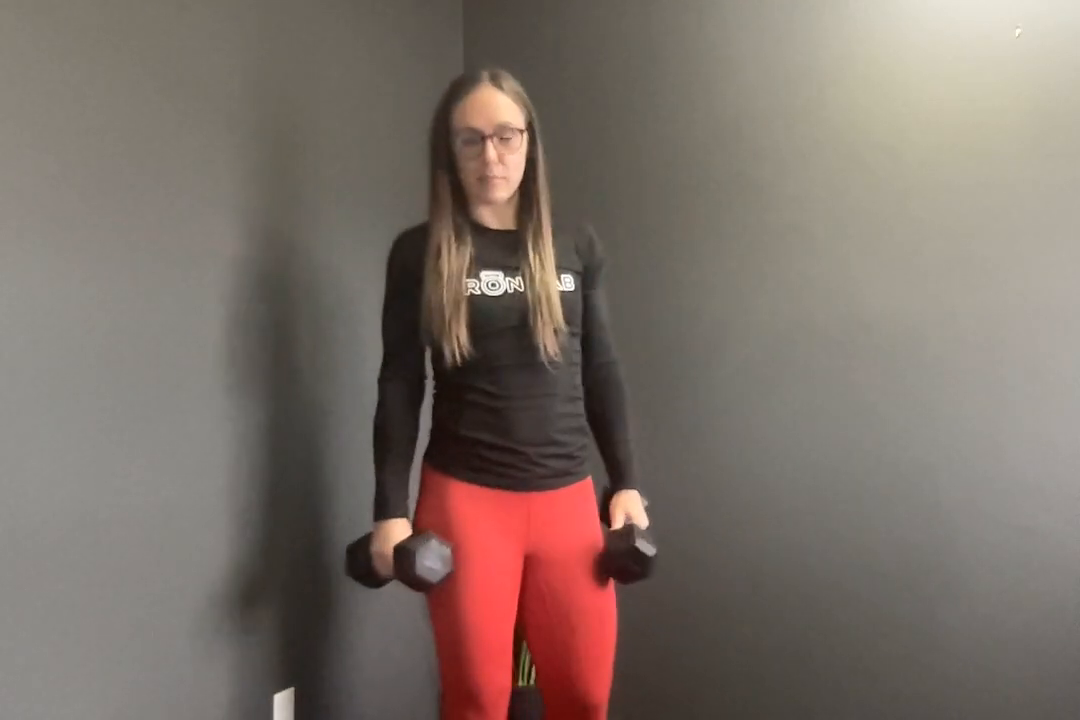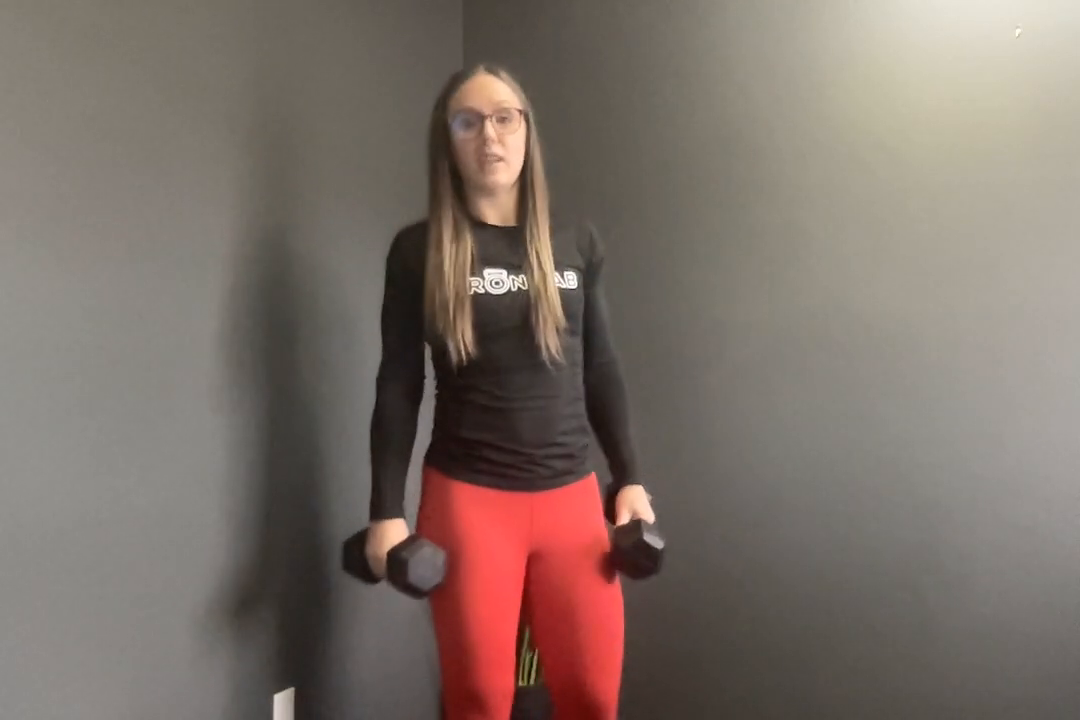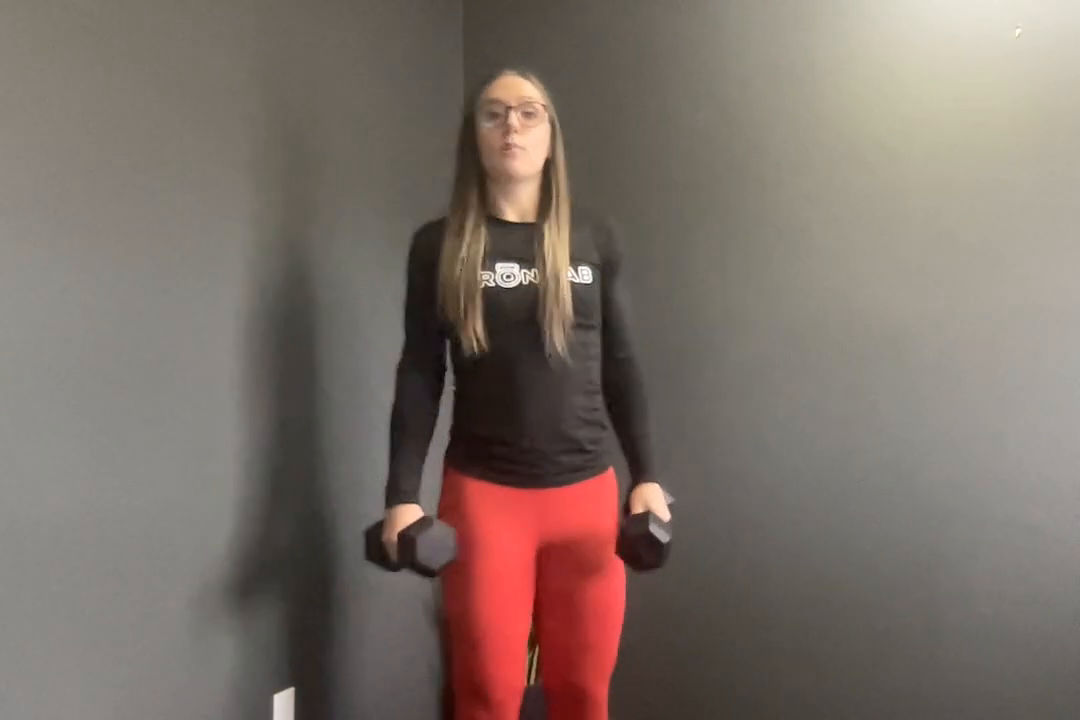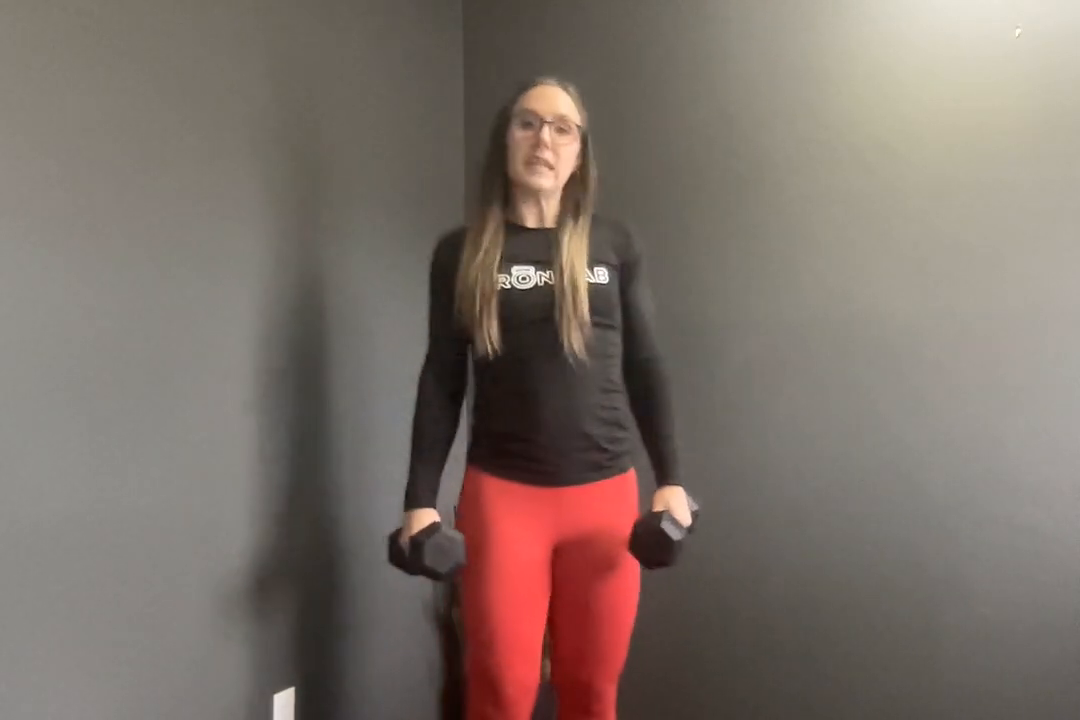
dt=0.4s
person 1, frame 1
left shoulder: (576, 247)
right shoulder: (418, 253)
left elbow: (601, 372)
right elbow: (399, 387)
left wrist: (626, 484)
right wrist: (390, 510)
left hip: (567, 498)
right hip: (463, 499)
person 1, frame 2
left shoulder: (577, 242)
right shoulder: (419, 250)
left elbow: (600, 369)
right elbow: (399, 386)
left wrist: (630, 480)
right wrist: (386, 510)
left hip: (571, 495)
right hip: (466, 499)
person 1, frame 3
left shoulder: (596, 239)
right shoulder: (439, 245)
left elbow: (621, 364)
right elbow: (420, 375)
left wrist: (645, 476)
right wrist: (402, 493)
left hip: (587, 491)
right hip: (482, 493)
person 1, frame 4
left shoulder: (614, 243)
right shoulder: (461, 252)
left elbow: (645, 365)
right elbow: (442, 381)
left wrist: (669, 478)
right wrist: (420, 497)
left hip: (605, 492)
right hip: (500, 492)
